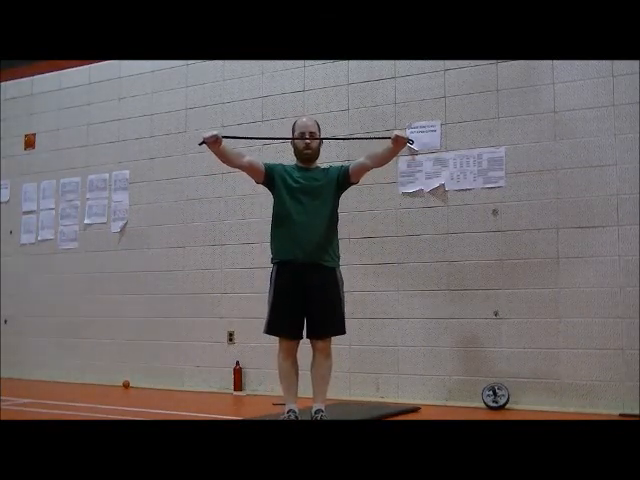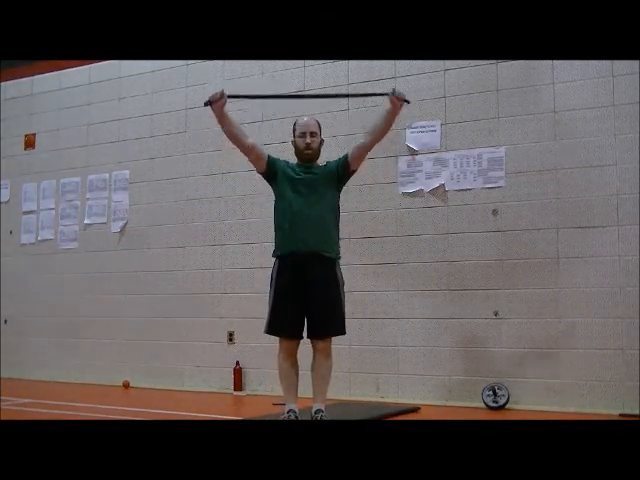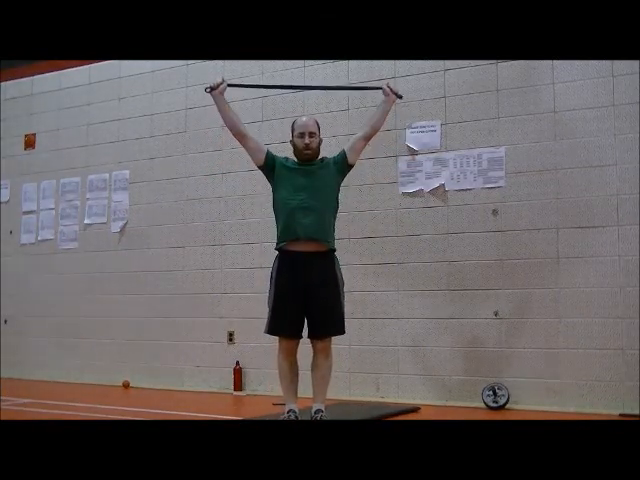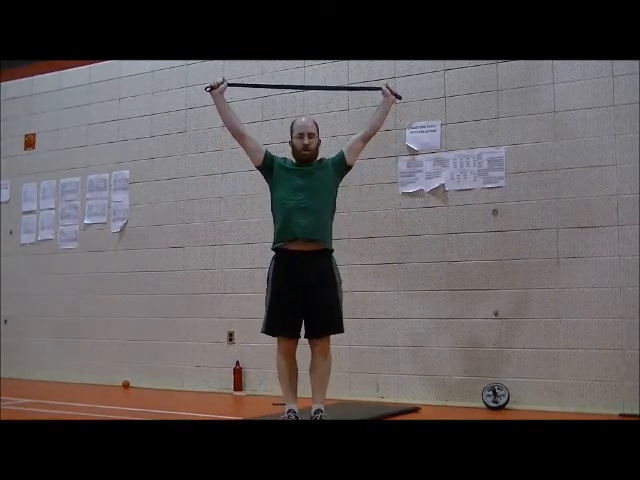
dt=0.4s
person 1, frame 1
left shoulder: (335, 176)
right shoulder: (277, 174)
left elbow: (368, 162)
right elbow: (243, 162)
left wrist: (395, 147)
right wrist: (217, 147)
left hip: (324, 269)
right hip: (286, 269)
left knee: (322, 344)
right knee: (287, 344)
left ankle: (319, 408)
right ankle: (290, 408)
person 1, frame 2
left shoulder: (335, 172)
right shoulder: (279, 171)
left elbow: (368, 142)
right elbow: (244, 143)
left wrist: (393, 109)
right wrist: (219, 110)
left hip: (324, 267)
right hip: (288, 266)
left knee: (322, 344)
right knee: (287, 344)
left ankle: (319, 408)
right ankle: (290, 408)
person 1, frame 3
left shoulder: (334, 167)
right shoulder: (277, 168)
left elbow: (366, 133)
right elbow: (241, 133)
left wrist: (388, 100)
right wrist: (219, 96)
left hip: (324, 264)
right hip: (288, 263)
left knee: (322, 344)
right knee: (287, 345)
left ankle: (319, 409)
right ankle: (290, 409)
person 1, frame 4
left shoulder: (332, 168)
right shoulder: (275, 168)
left elbow: (365, 135)
right elbow: (240, 133)
left wrist: (387, 101)
right wrist: (219, 96)
left hip: (321, 263)
right hip: (285, 263)
left knee: (321, 343)
right knee: (285, 343)
left ankle: (319, 408)
right ankle: (290, 409)
